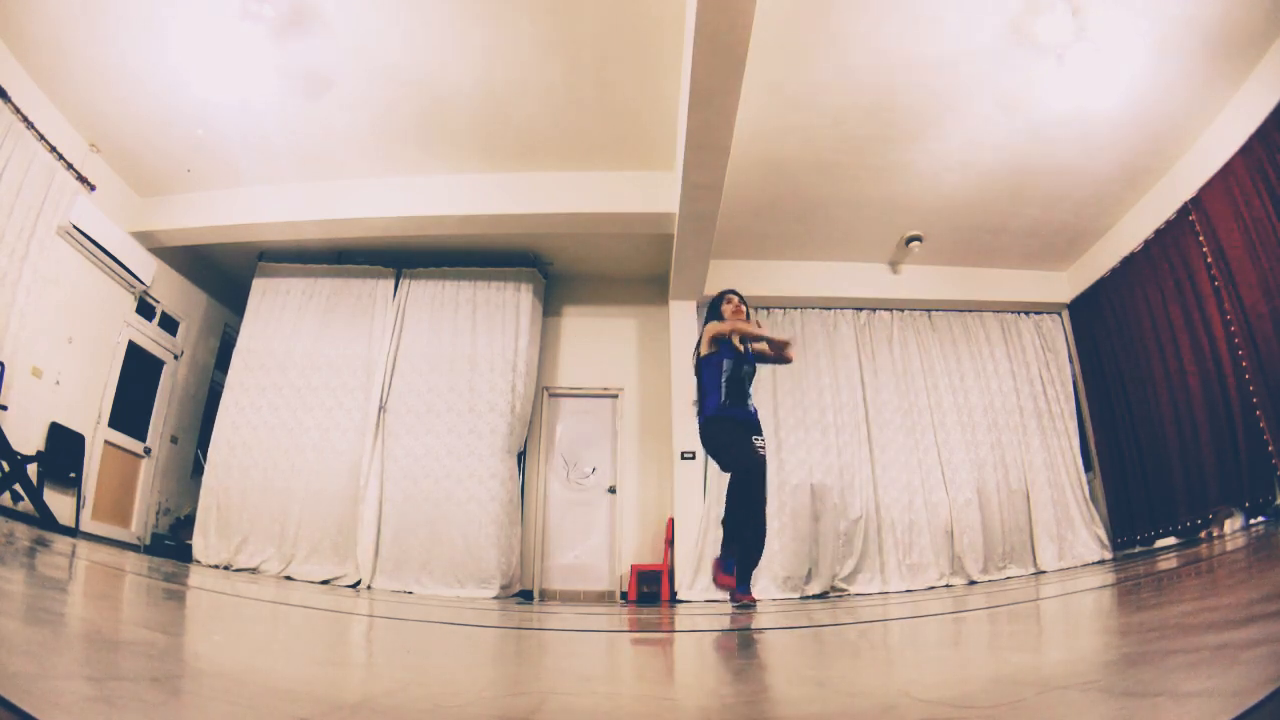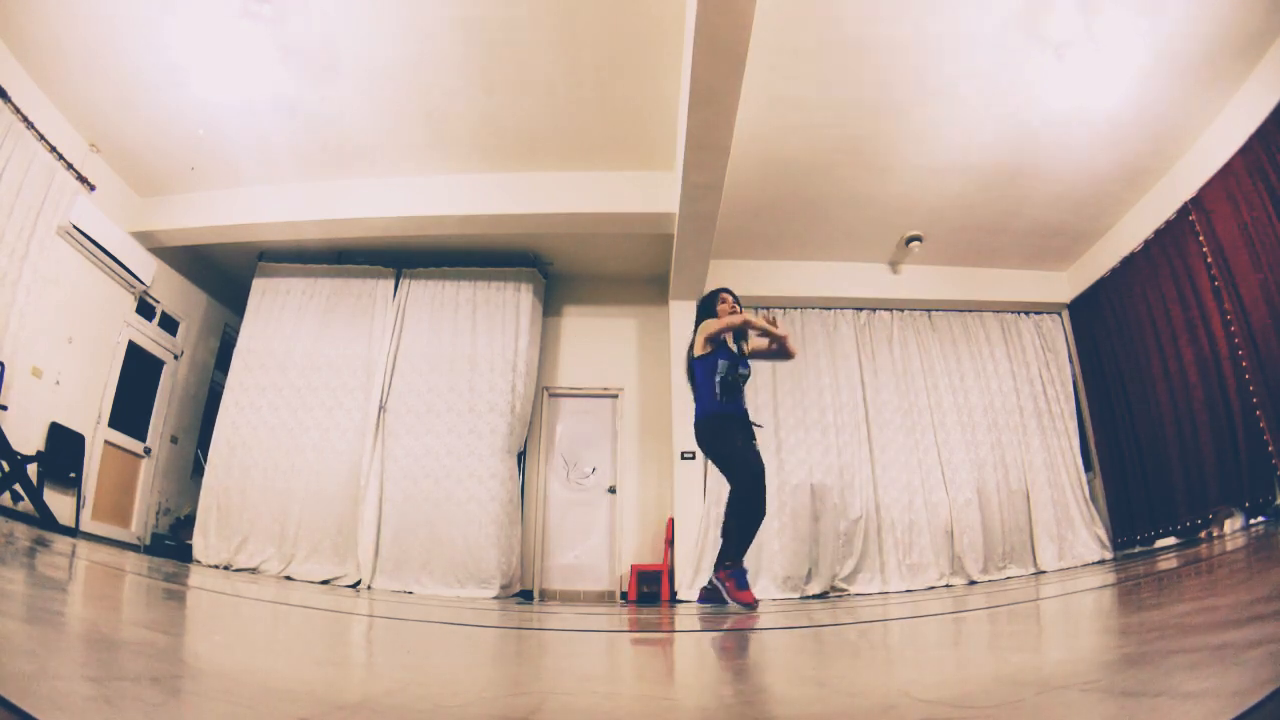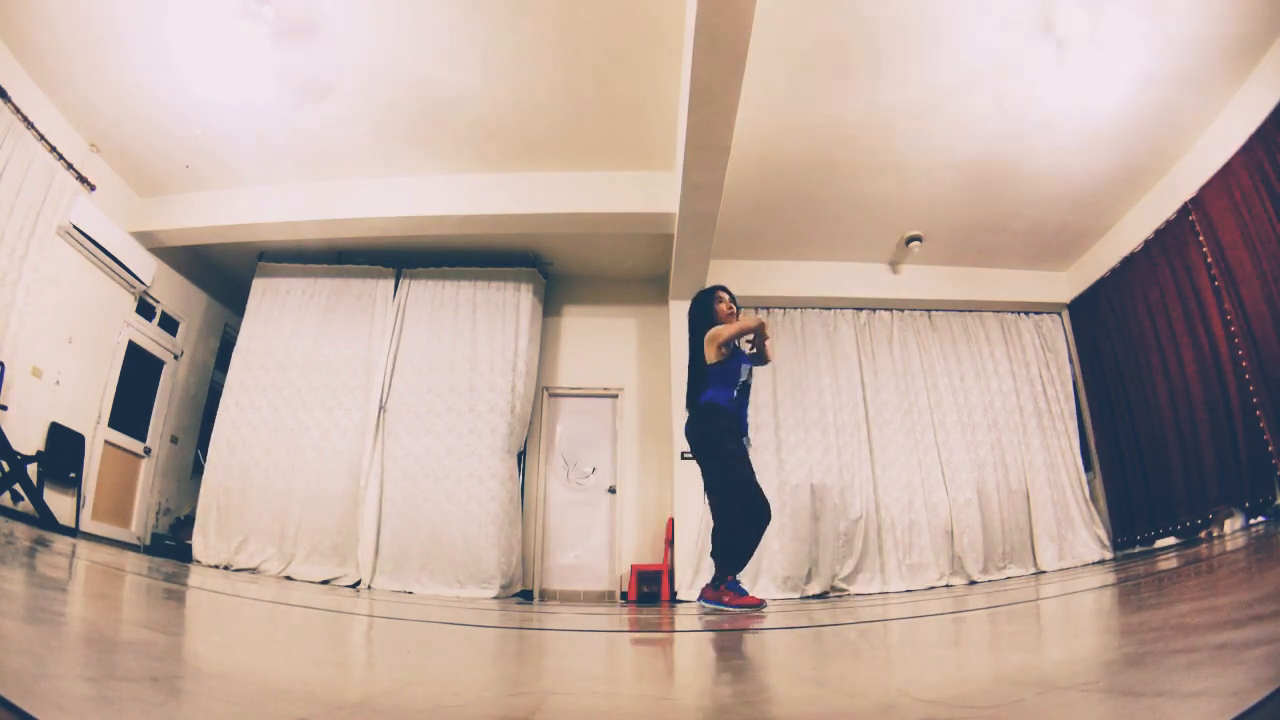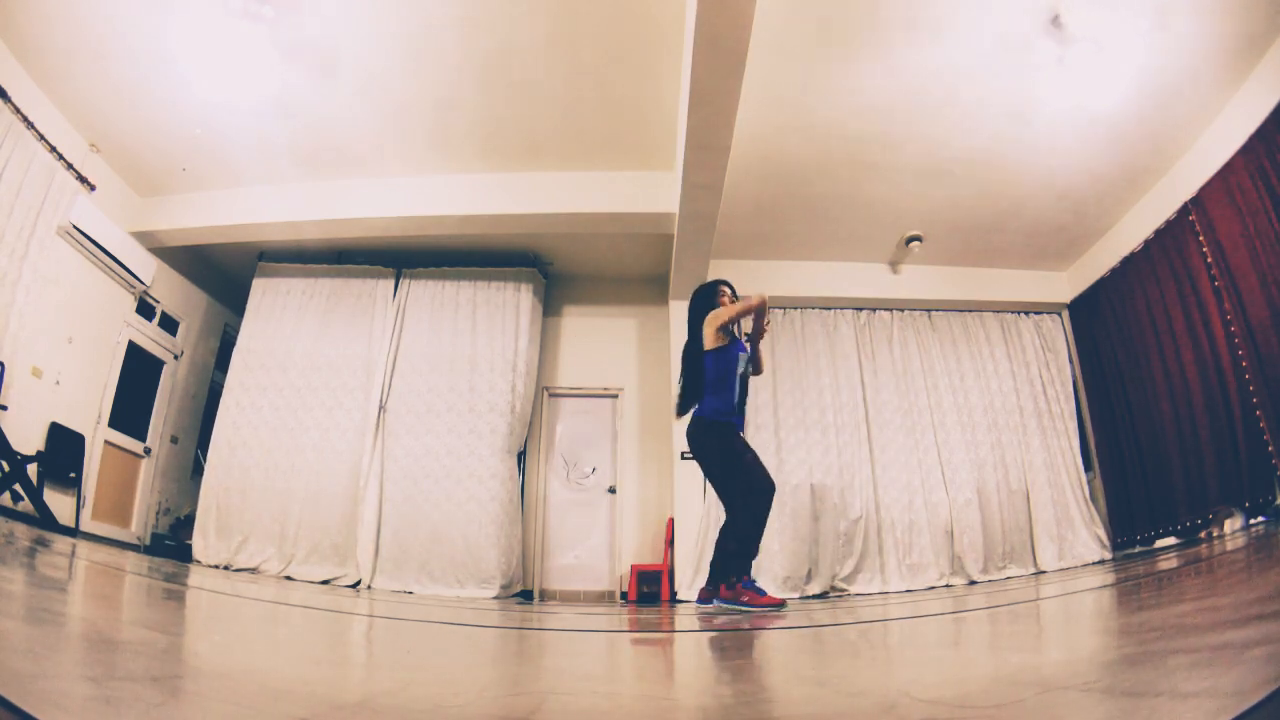
dt=0.4s
person 1, frame 1
left shoulder: (749, 346)
right shoulder: (712, 332)
left elbow: (786, 356)
right elbow: (734, 327)
left wrist: (763, 338)
right wrist: (770, 337)
left hip: (748, 425)
right hip: (717, 424)
left knee: (755, 501)
right knee: (746, 478)
left ankle: (742, 581)
right ankle: (727, 556)
person 1, frame 2
left shoulder: (744, 346)
right shoulder: (707, 330)
left elbow: (788, 353)
right elbow: (745, 320)
left wrist: (771, 330)
right wrist: (774, 332)
left hip: (739, 427)
right hip: (715, 427)
left knee: (752, 503)
right knee: (750, 477)
left ankle: (720, 583)
right ankle: (727, 570)
person 1, frame 3
left shoulder: (731, 347)
right shoulder: (715, 334)
left elbow: (764, 358)
right elbow: (758, 322)
left wrist: (759, 340)
right wrist: (759, 331)
left hip: (722, 428)
right hip: (714, 421)
left knee: (755, 510)
right knee: (739, 499)
left ankle: (717, 587)
right ankle: (722, 583)
person 1, frame 4
left shoulder: (727, 338)
right shoulder: (714, 321)
left elbow: (757, 369)
right elbow: (759, 302)
left wrist: (755, 336)
right wrist: (756, 321)
left hip: (718, 431)
right hip: (714, 429)
left knee: (741, 506)
right knee: (759, 487)
left ankle: (713, 588)
right ankle: (735, 582)
